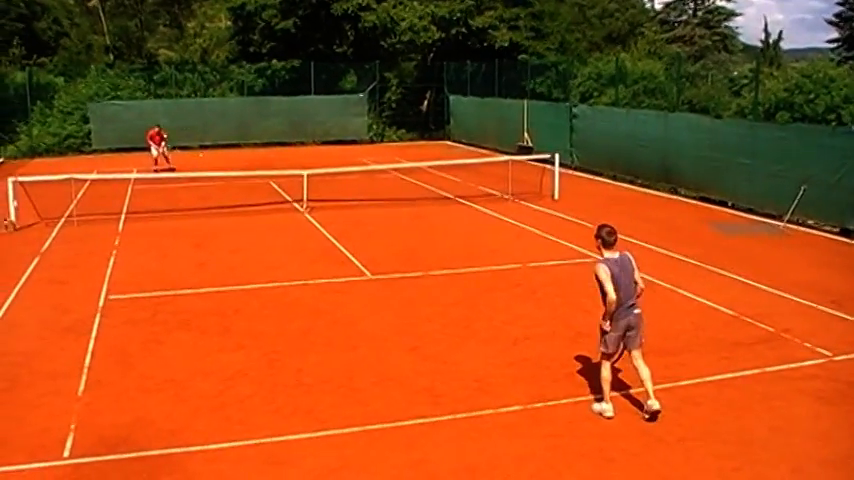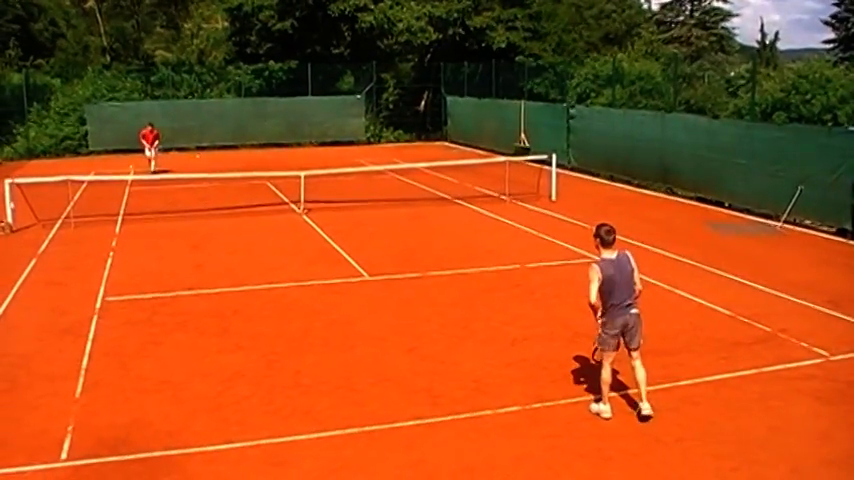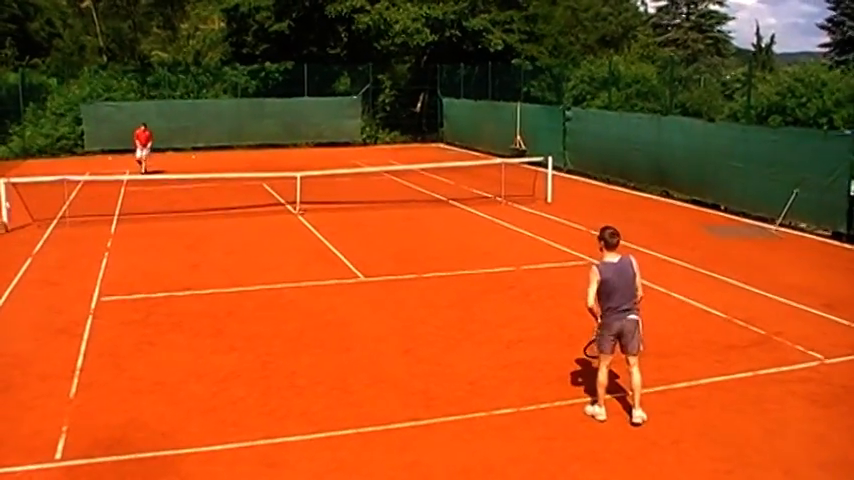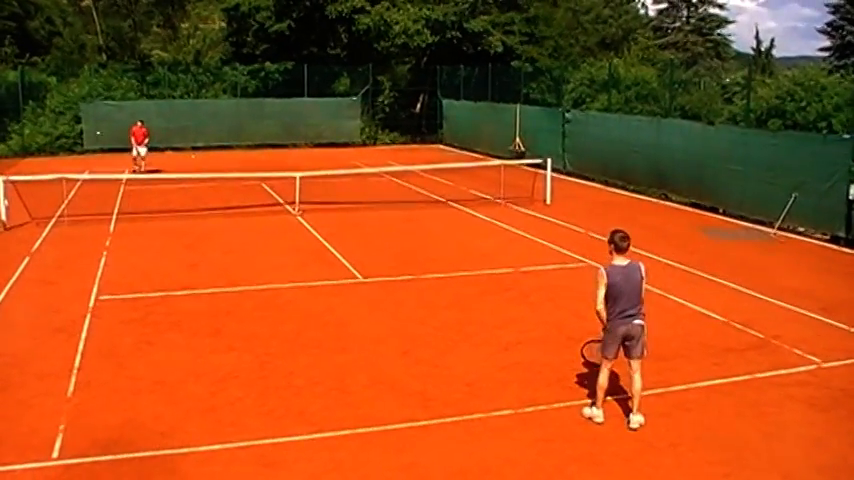
dt=0.2s
person 1, frame 1
left shoulder: (601, 266)
right shoulder: (627, 257)
left elbow: (611, 297)
right elbow: (641, 286)
left wrist: (605, 318)
left hip: (616, 320)
right hip: (634, 315)
left knee: (606, 362)
right knee: (638, 360)
left ankle: (606, 405)
right ankle: (652, 401)
person 1, frame 2
left shoulder: (596, 268)
right shoulder: (627, 256)
left elbow: (593, 300)
right elbow: (638, 288)
left wrist: (598, 314)
left hip: (611, 319)
right hip: (632, 315)
left knee: (607, 363)
right knee: (636, 360)
left ankle: (604, 405)
right ankle: (644, 404)
person 1, frame 3
left shoulder: (597, 270)
right shoulder: (631, 261)
left elbow: (590, 303)
right elbow: (639, 293)
left wrist: (598, 318)
left hip: (609, 322)
right hip: (631, 320)
left knee: (603, 365)
right knee: (633, 366)
left ankle: (599, 408)
right ankle: (637, 411)
person 1, frame 4
left shoulder: (605, 272)
right shoulder: (640, 267)
left elbow: (600, 307)
right elbow: (641, 299)
left wrist: (607, 325)
left hip: (615, 326)
right hip: (636, 324)
left knee: (605, 368)
right knee: (635, 371)
left ankle: (597, 410)
right ankle: (635, 415)
